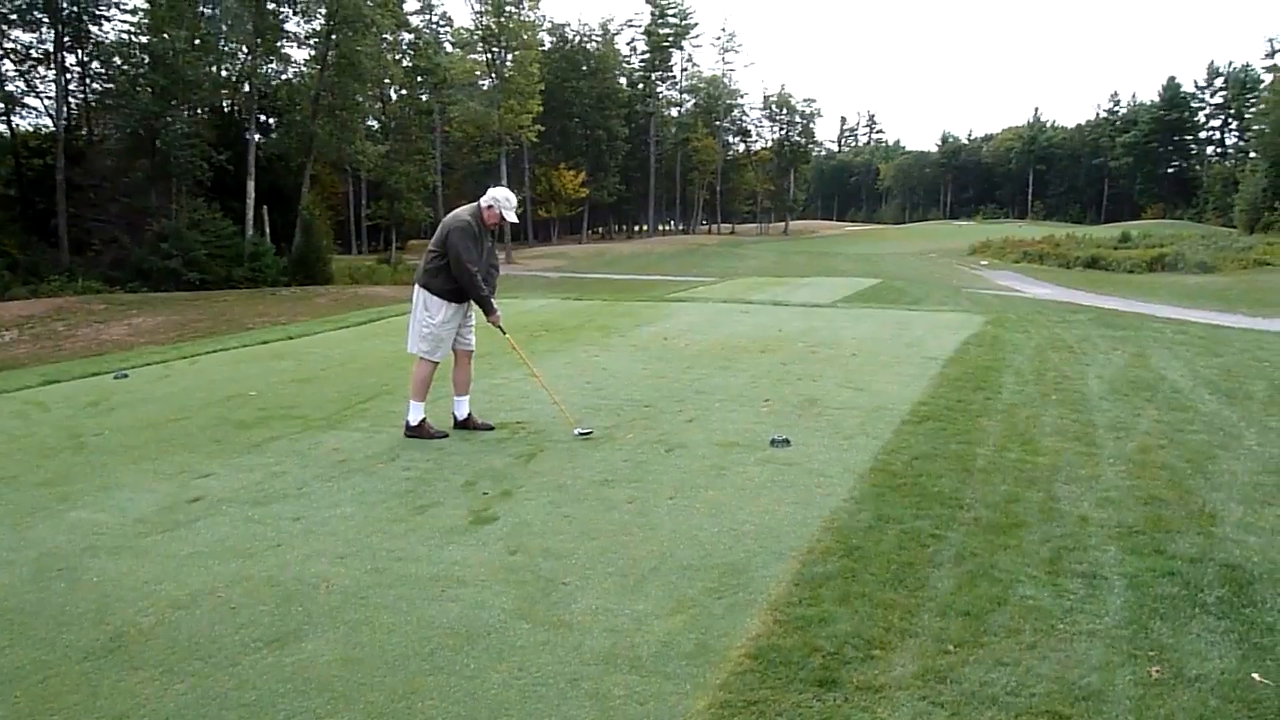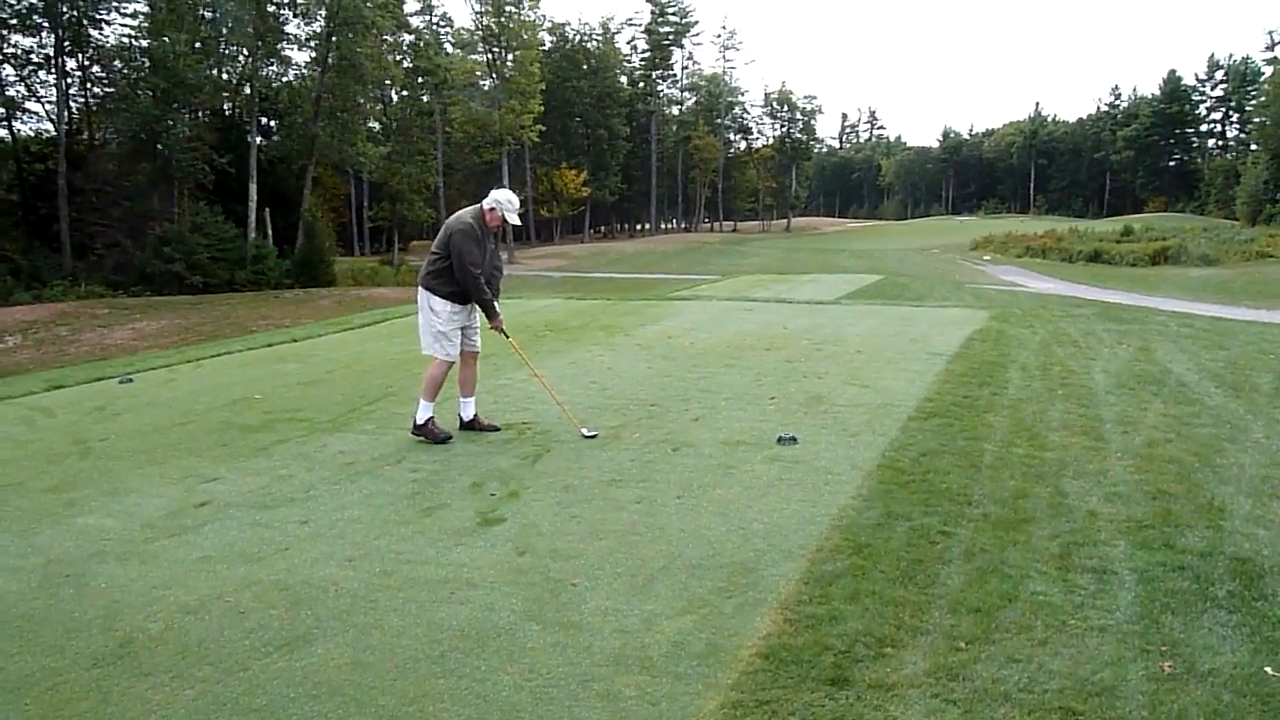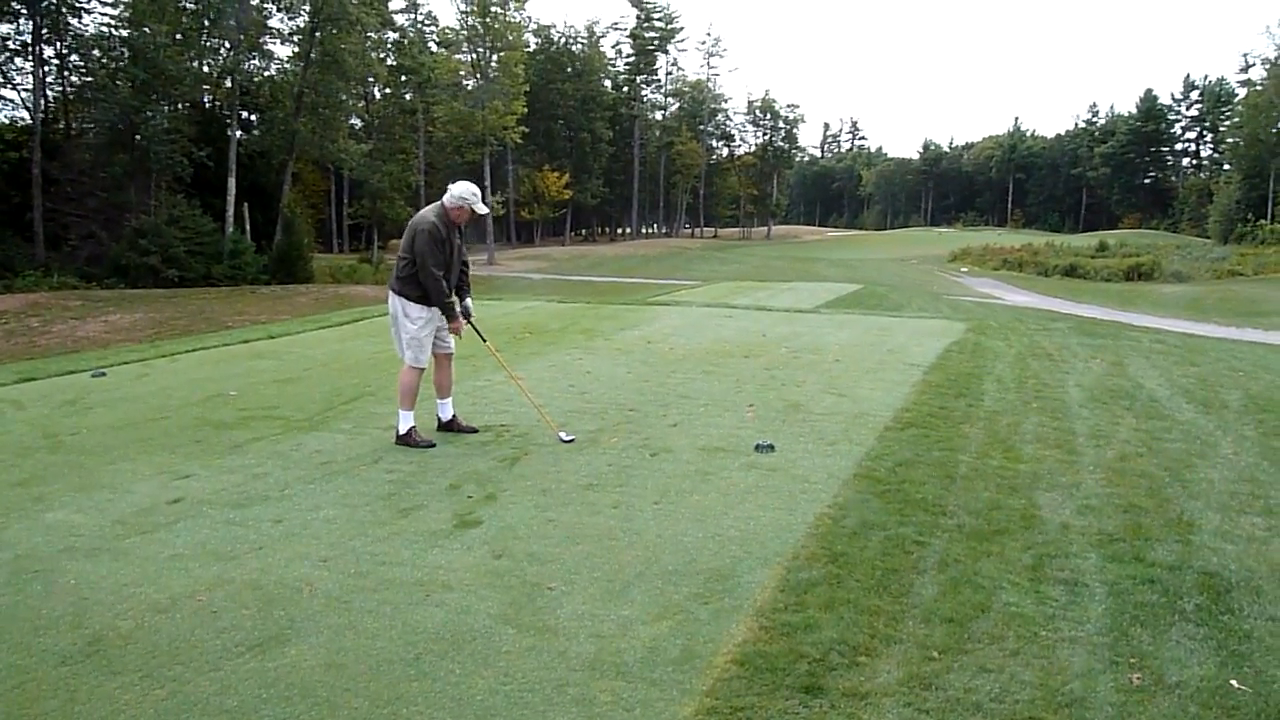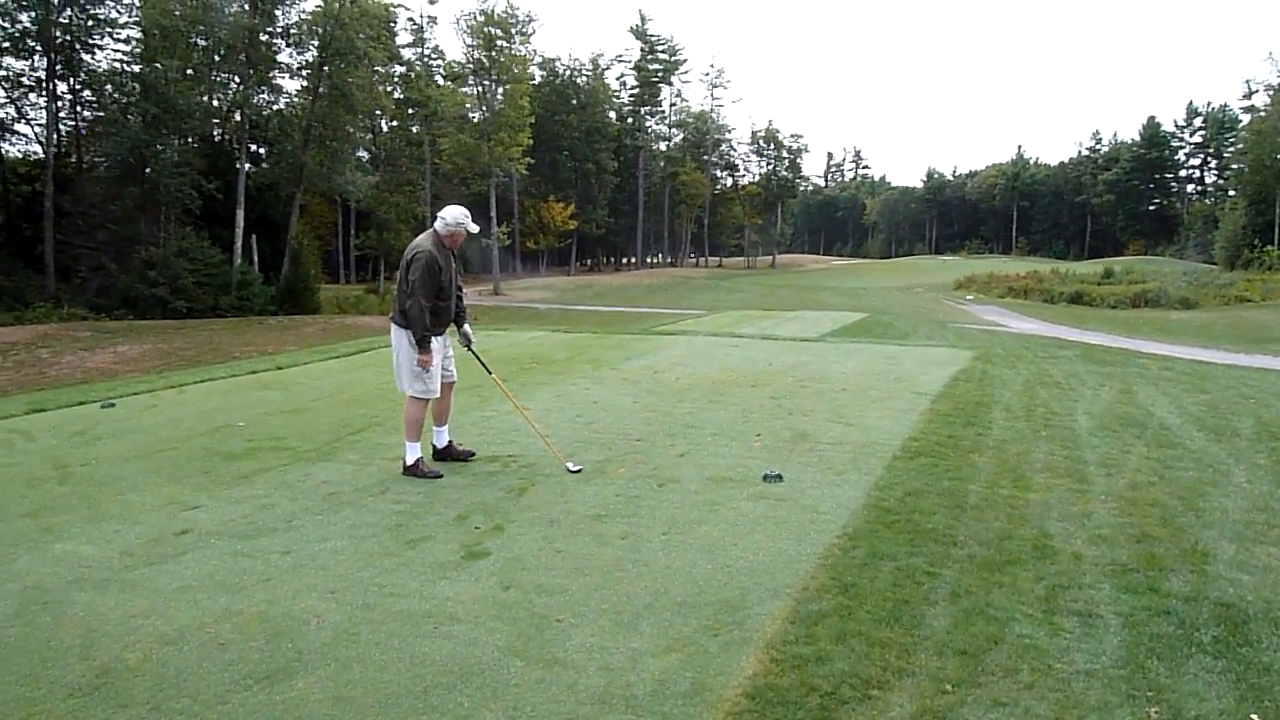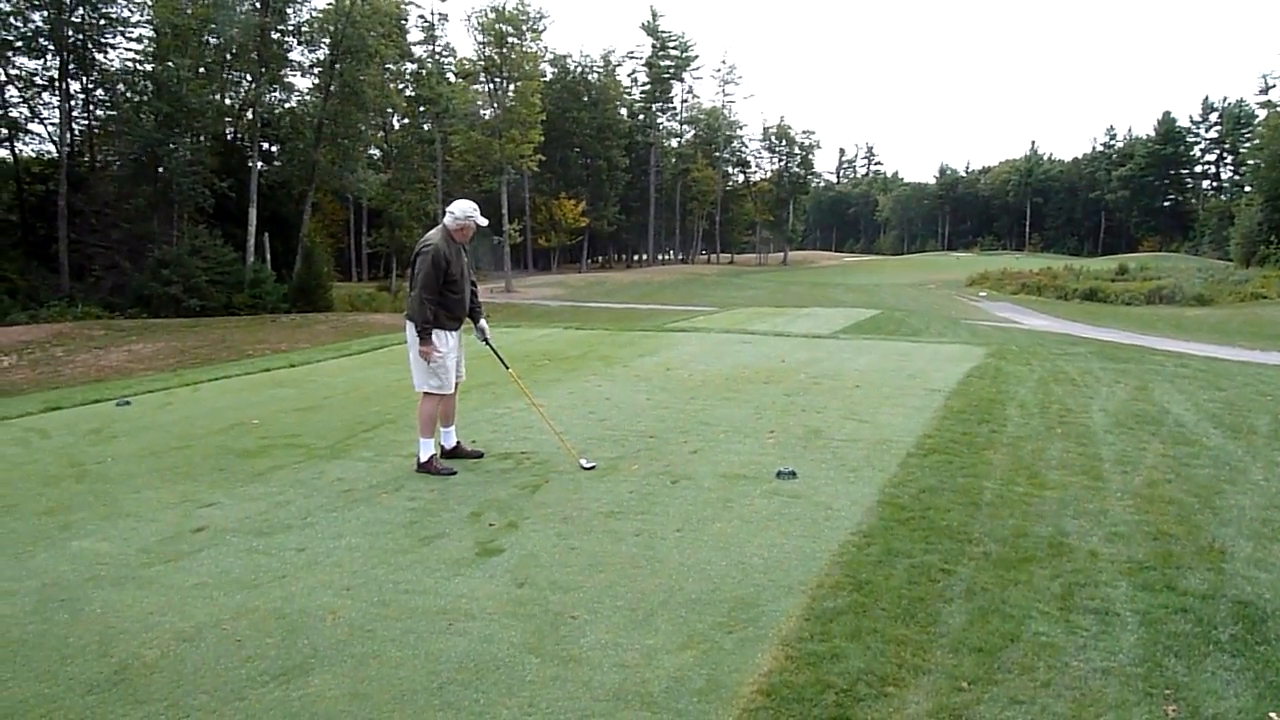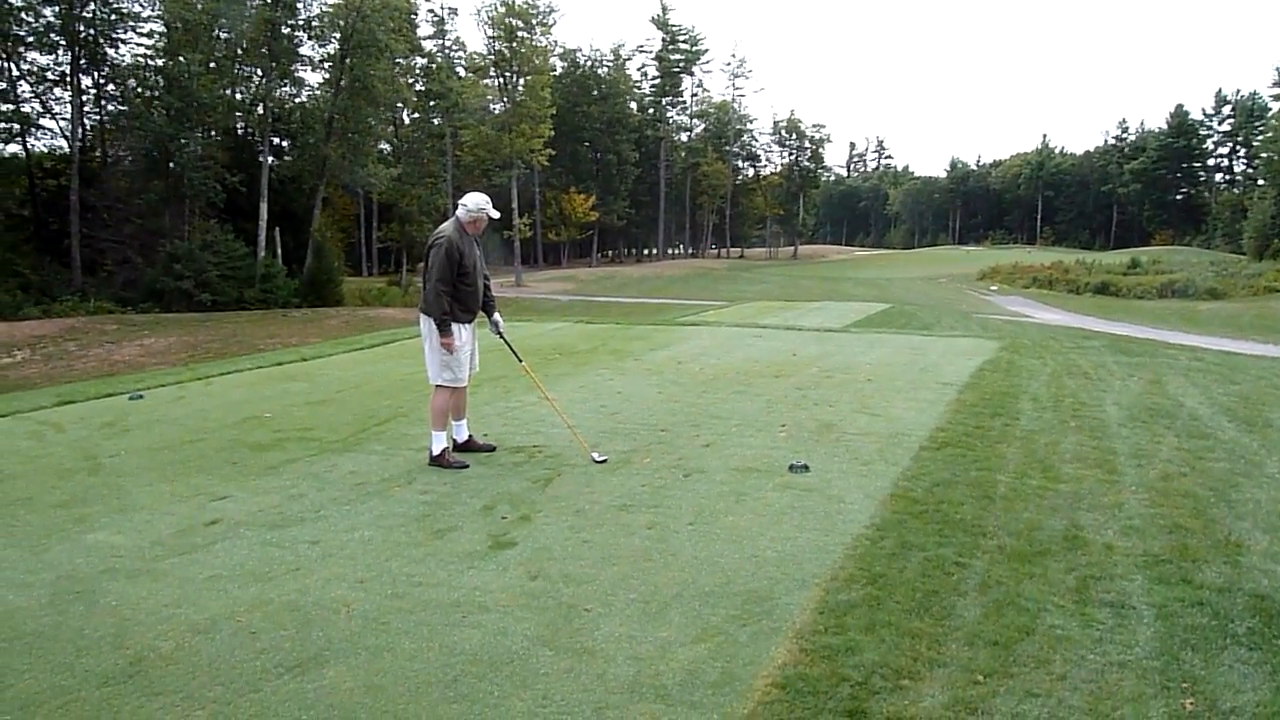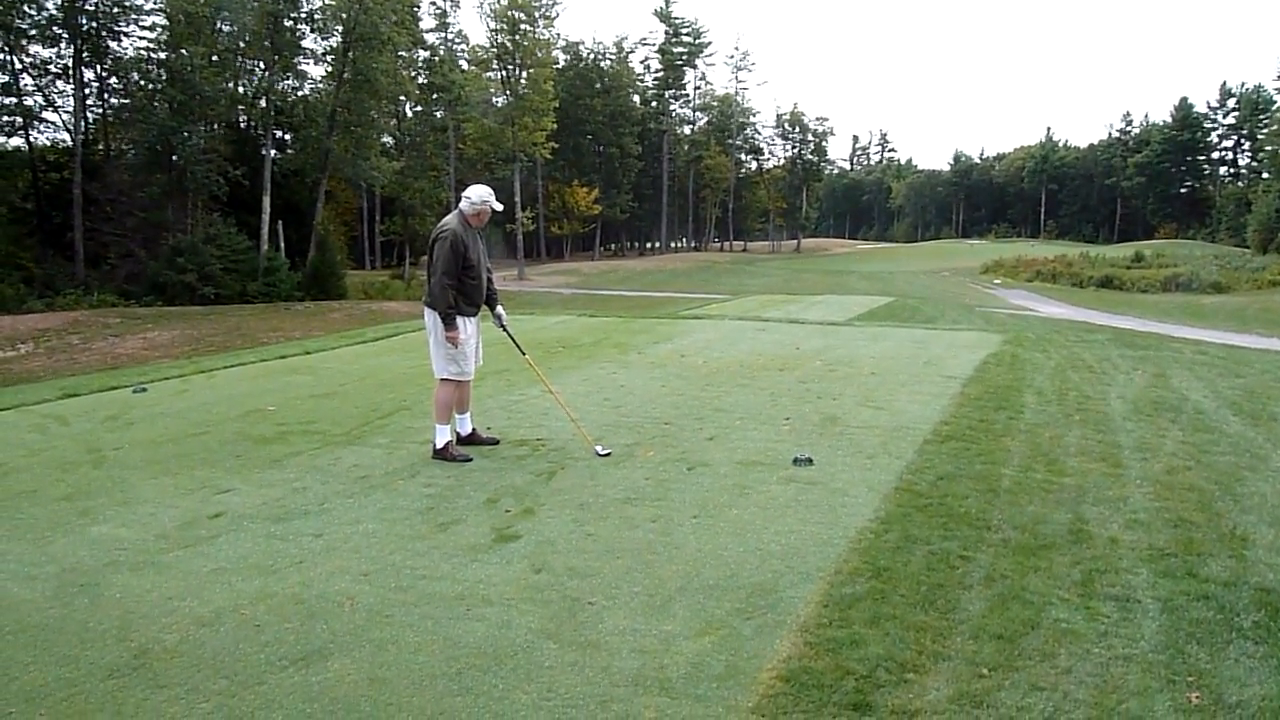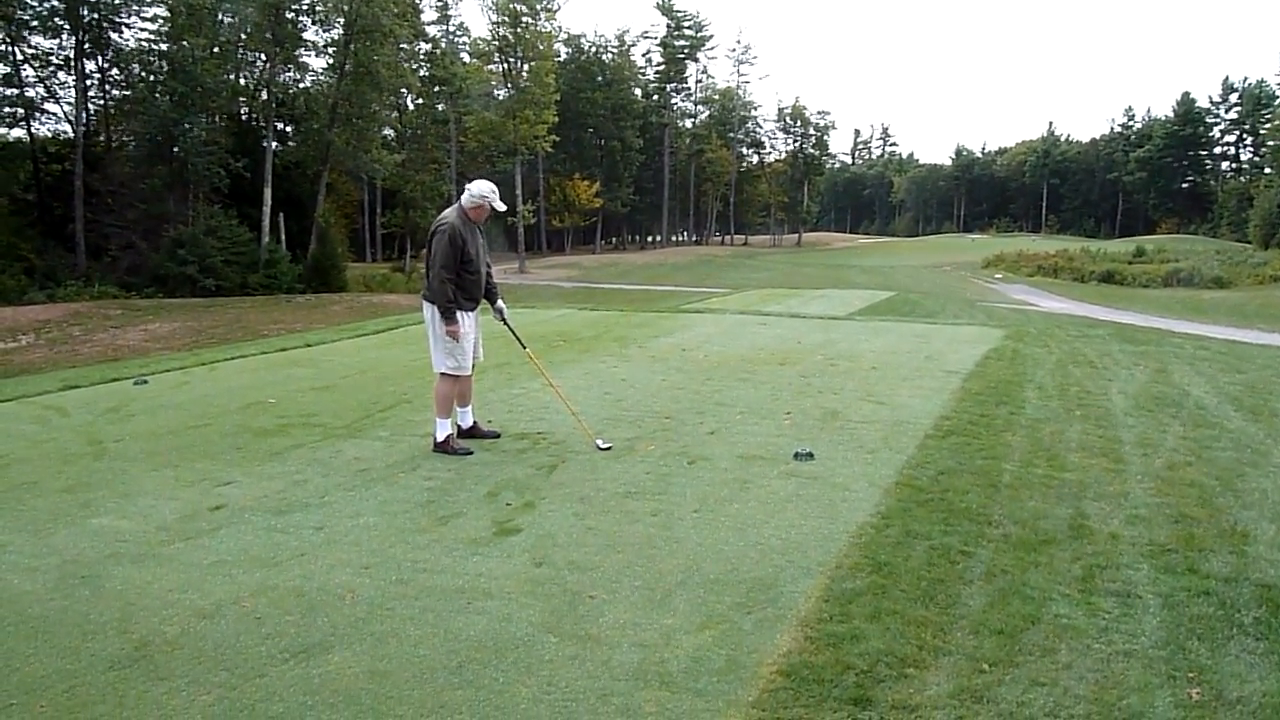
dt=0.3s
person 1, frame 1
left shoulder: (486, 225)
right shoulder: (462, 224)
left elbow: (490, 265)
right elbow: (467, 271)
left wrist: (489, 299)
right wrist: (488, 307)
left hip: (460, 298)
right hip: (437, 297)
left knee: (465, 353)
right knee: (429, 356)
left ankle: (462, 415)
right ankle: (415, 421)
person 1, frame 2
left shoulder: (489, 228)
right shoulder: (464, 227)
left elbow: (493, 267)
right elbow: (470, 275)
left wrist: (493, 301)
right wrist: (491, 312)
left hip: (465, 299)
right hip: (440, 297)
left knee: (470, 354)
right knee: (445, 357)
left ankle: (468, 416)
right ankle: (423, 420)
person 1, frame 3
left shoulder: (453, 223)
right shoulder: (428, 226)
left elbow: (460, 263)
right elbow: (431, 276)
left wrist: (464, 297)
right wrist: (451, 315)
left hip: (434, 301)
right hip: (412, 301)
left knee: (444, 356)
right knee: (416, 362)
left ankle: (446, 417)
right ankle: (405, 428)
person 1, frame 4
left shoulder: (445, 249)
right shoulder: (425, 254)
left elbow: (455, 289)
right elbow: (418, 303)
left wrist: (462, 322)
right wrist: (422, 346)
left hip: (436, 331)
right hip: (416, 334)
left knee: (446, 384)
right knee: (421, 393)
left ankle: (442, 444)
right ankle: (412, 460)
person 1, frame 5
left shoulder: (457, 245)
right shoulder: (433, 248)
left elbow: (469, 285)
right elbow: (421, 296)
left wrist: (478, 317)
right wrist: (424, 337)
left hip: (451, 328)
right hip: (433, 331)
left knee: (451, 386)
right knee: (434, 390)
left ankle: (449, 444)
right ankle: (426, 457)
person 1, frame 6
left shoulder: (469, 237)
right shoulder: (446, 240)
left elbow: (482, 278)
right elbow: (437, 289)
left wrist: (491, 310)
right wrist: (444, 330)
left hip: (464, 320)
right hip: (447, 323)
left knee: (461, 379)
right knee: (446, 382)
left ankle: (461, 437)
right ankle: (438, 449)
person 1, frame 7
left shoulder: (471, 230)
right shoulder: (451, 233)
left elbow: (483, 271)
right elbow: (442, 283)
left wrist: (494, 303)
right wrist: (449, 324)
left hip: (467, 314)
right hip: (451, 317)
left knee: (465, 374)
right knee: (451, 376)
left ankle: (465, 430)
right ankle: (442, 443)
person 1, frame 8
left shoulder: (473, 225)
right shoulder: (449, 227)
left elbow: (484, 265)
right elbow: (440, 276)
left wrist: (494, 298)
right wrist: (449, 317)
left hip: (467, 308)
right hip: (449, 311)
left knee: (467, 367)
right knee: (451, 371)
left ankle: (466, 423)
right ankle: (443, 436)
